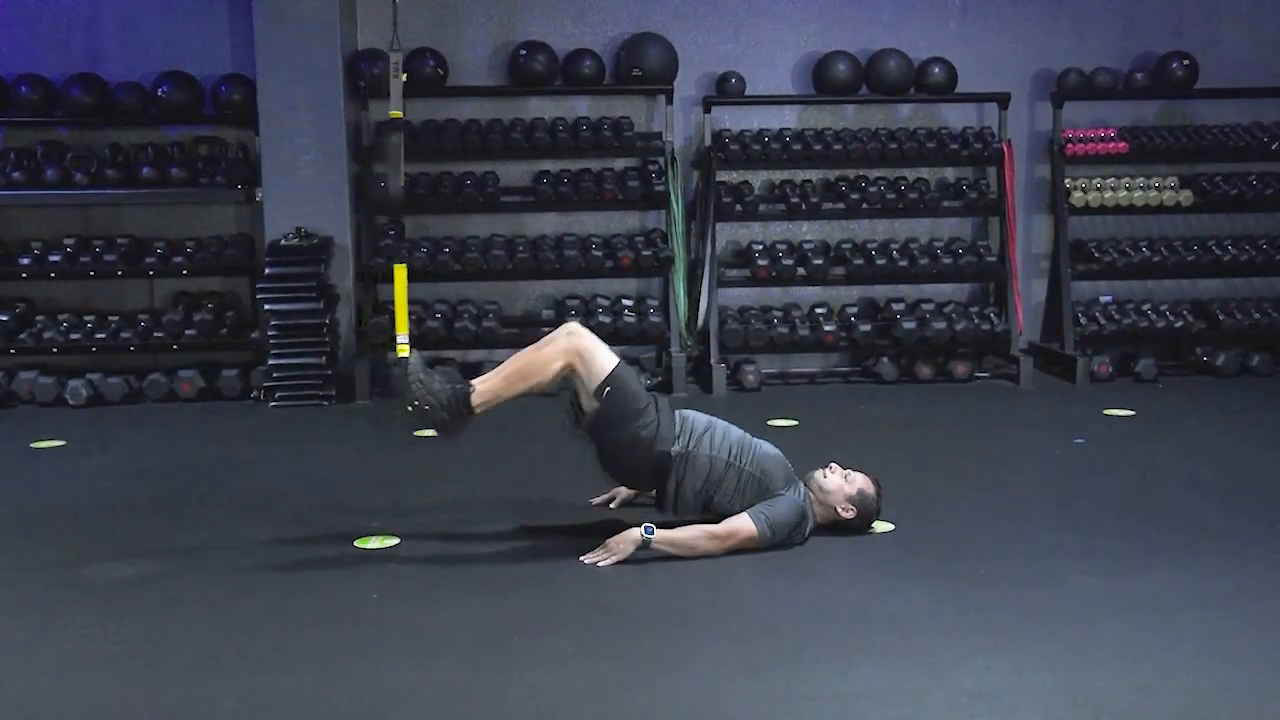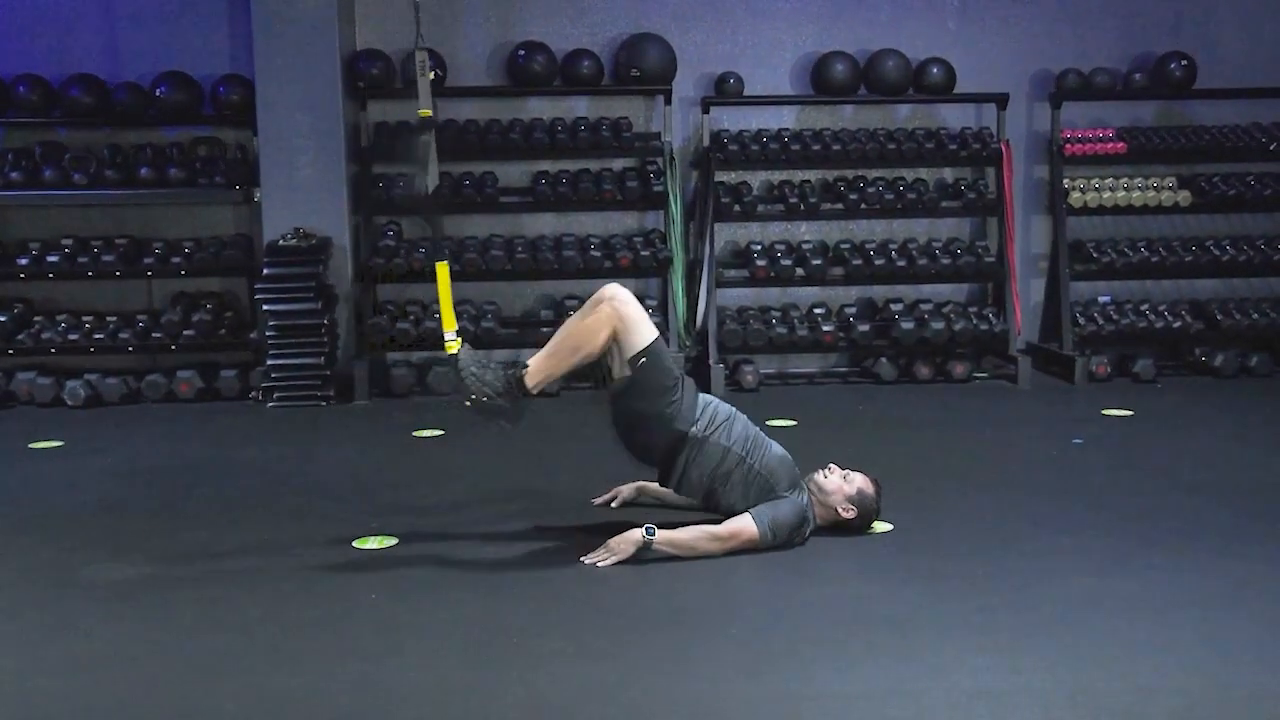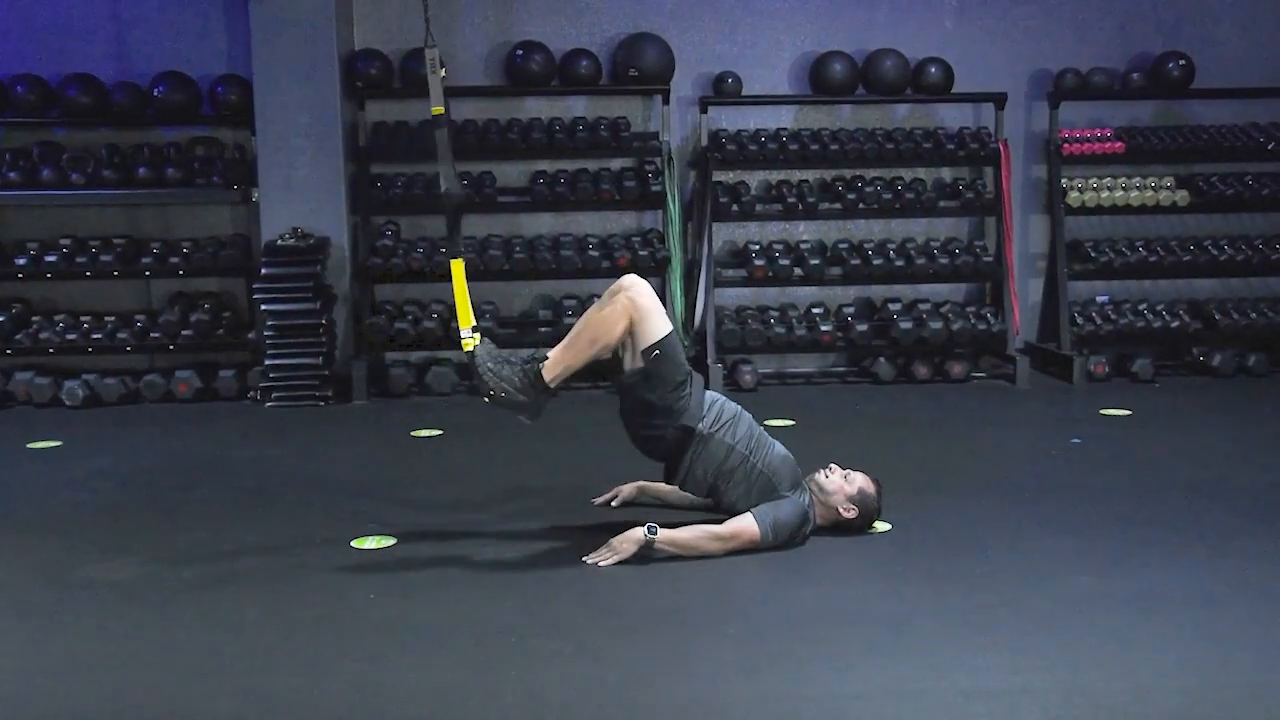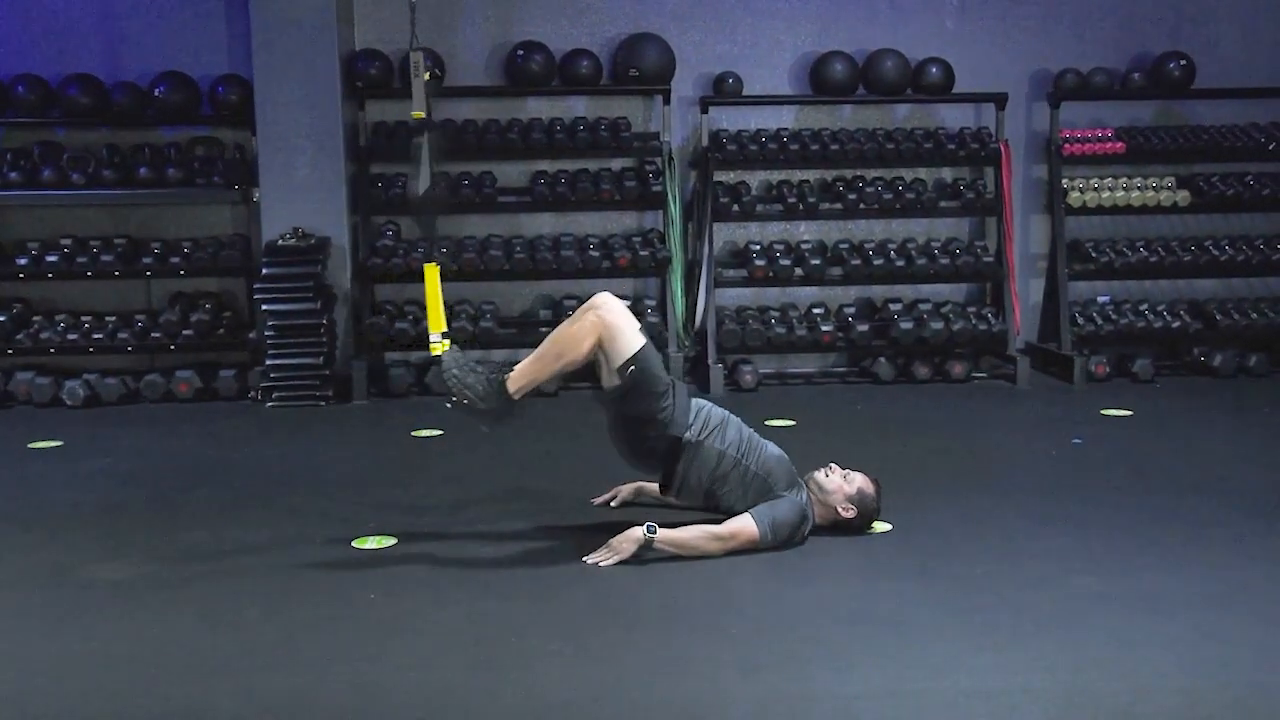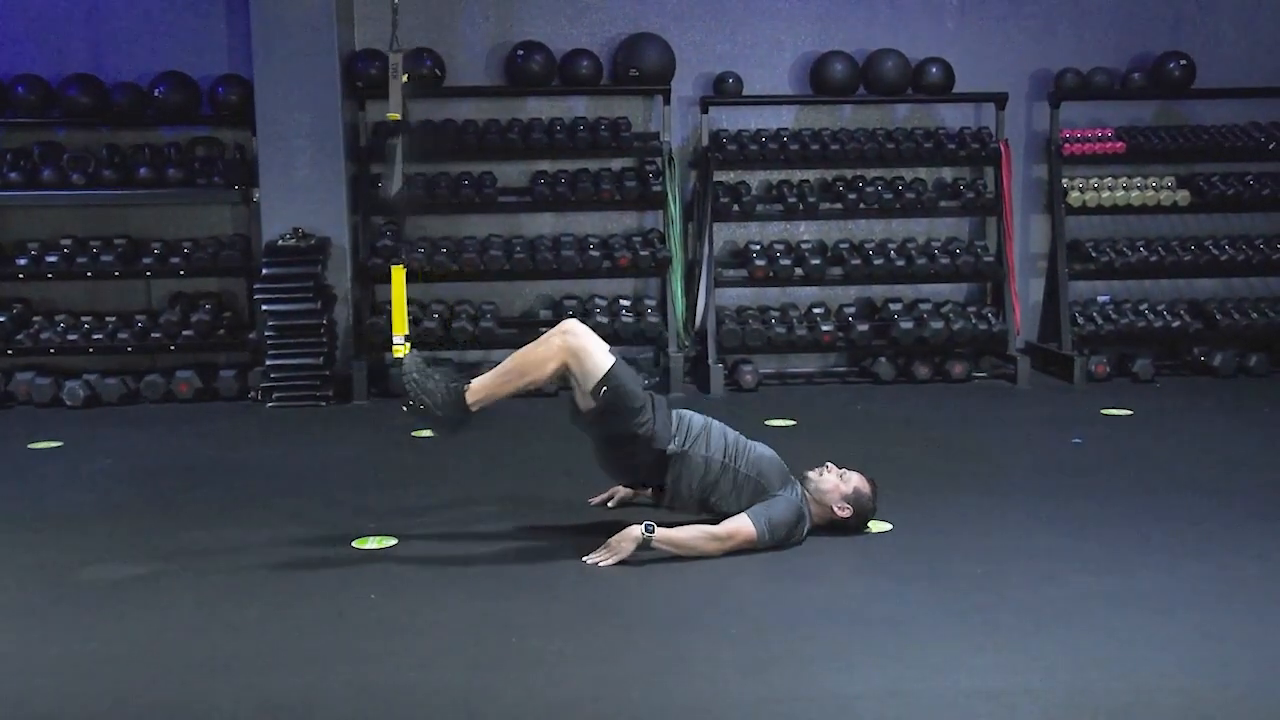
dt=0.2s
person 1, frame 1
left shoulder: (793, 517)
right shoulder: (791, 491)
left elbow: (720, 536)
left wrist: (644, 534)
left hip: (656, 450)
right hip: (669, 442)
left knee: (572, 340)
right knee: (572, 337)
left ankle: (459, 403)
right ankle: (465, 396)
person 1, frame 2
left shoulder: (793, 518)
right shoulder: (793, 494)
left elbow: (722, 538)
left wrist: (645, 536)
left hip: (671, 428)
right hip: (682, 425)
left knee: (615, 302)
right knee: (611, 301)
left ankle: (515, 386)
right ankle: (519, 378)
person 1, frame 3
left shoulder: (795, 516)
right shoulder: (796, 494)
left elbow: (725, 538)
left wrist: (647, 535)
left hip: (677, 423)
right hip: (689, 419)
left knee: (632, 293)
right knee: (628, 293)
left ankle: (534, 381)
right ankle: (536, 373)
person 1, frame 4
left shoulder: (794, 518)
right shoulder: (793, 492)
left elbow: (724, 538)
left wrist: (646, 534)
right wrist: (643, 489)
left hip: (669, 433)
right hip: (680, 428)
left knee: (605, 309)
right knee: (604, 311)
left ankle: (499, 390)
right ankle: (503, 384)
person 1, frame 5
left shoulder: (789, 517)
right shoulder: (787, 489)
left elbow: (722, 537)
left wrist: (645, 533)
right wrist: (639, 488)
left hip: (653, 446)
right hip: (666, 442)
left knee: (570, 337)
right knee: (570, 338)
left ankle: (458, 400)
right ankle: (462, 394)
